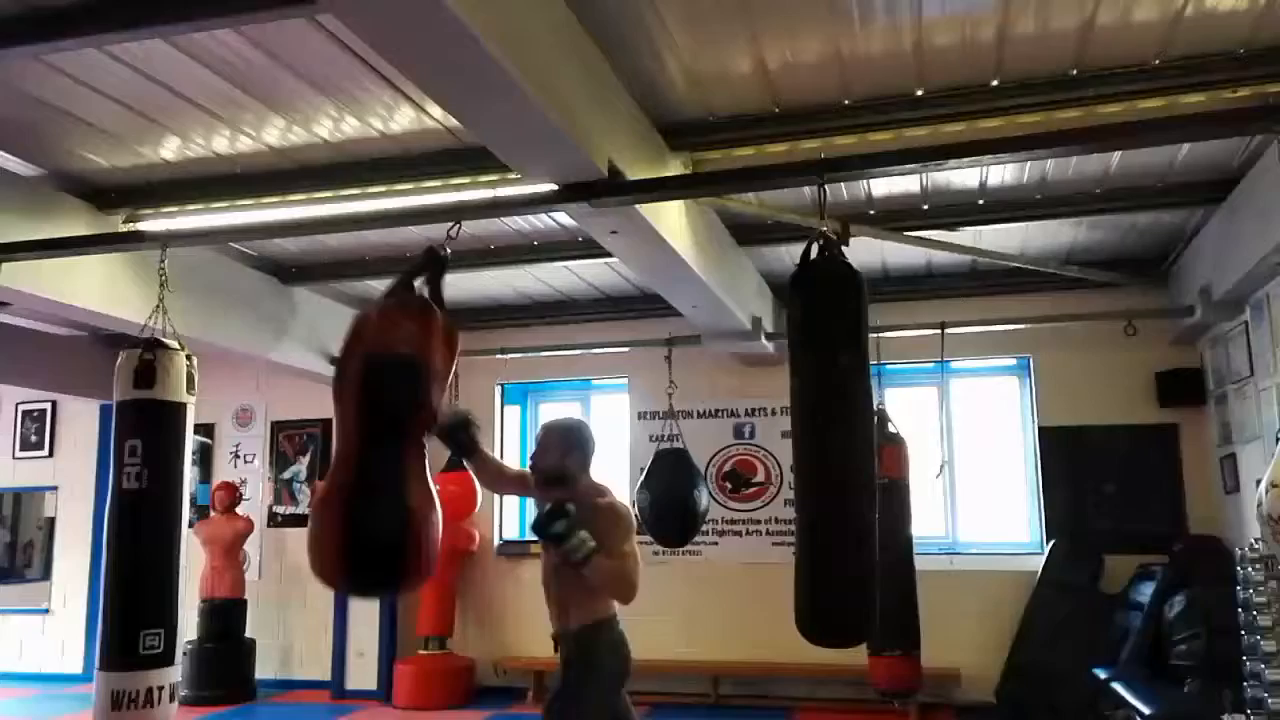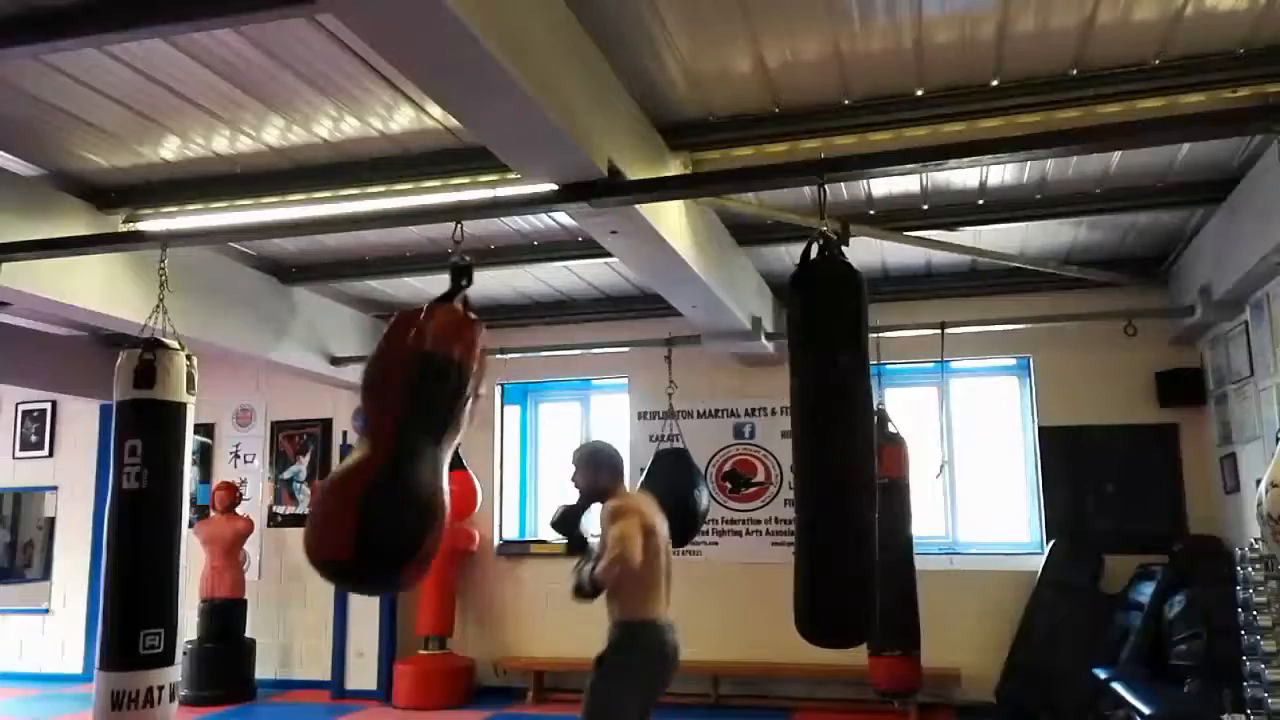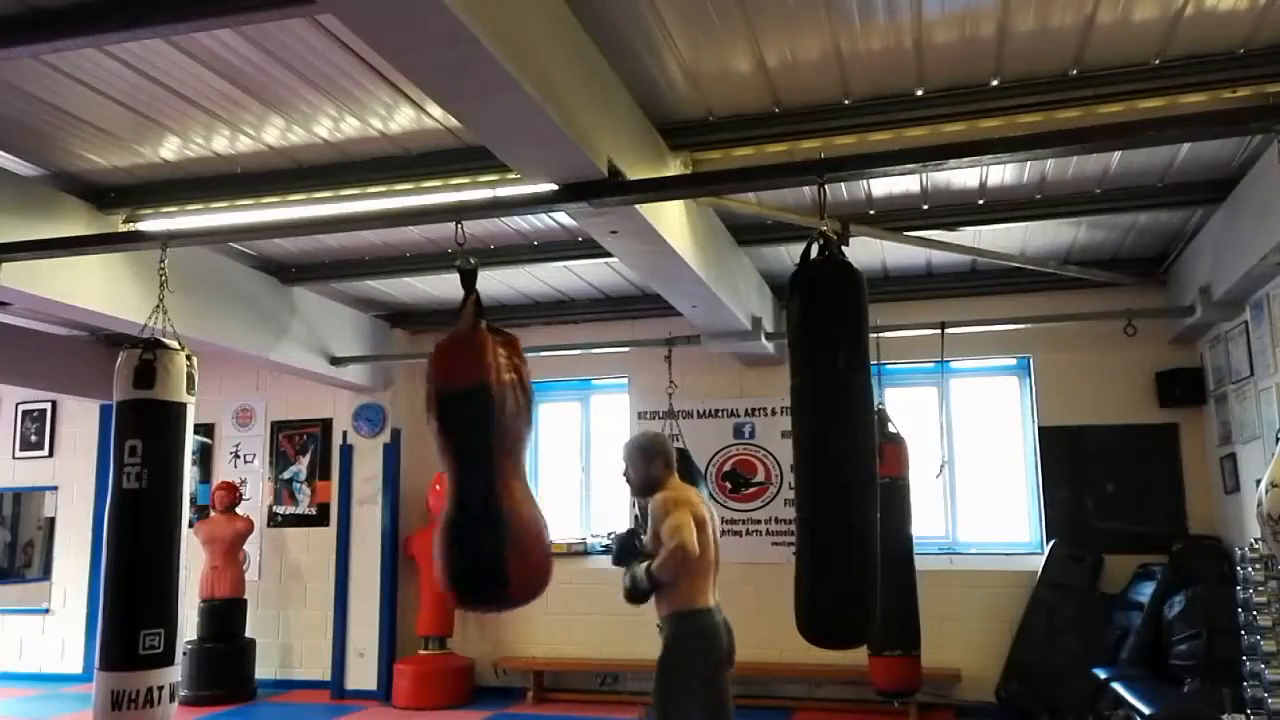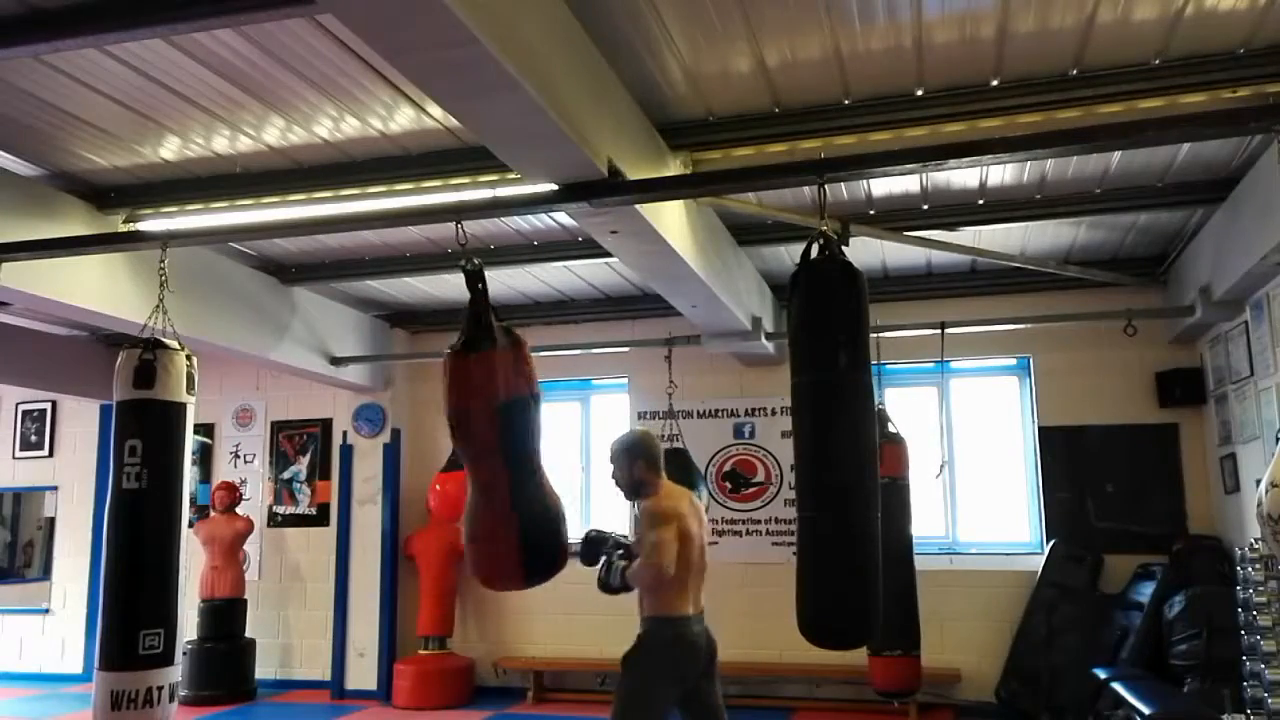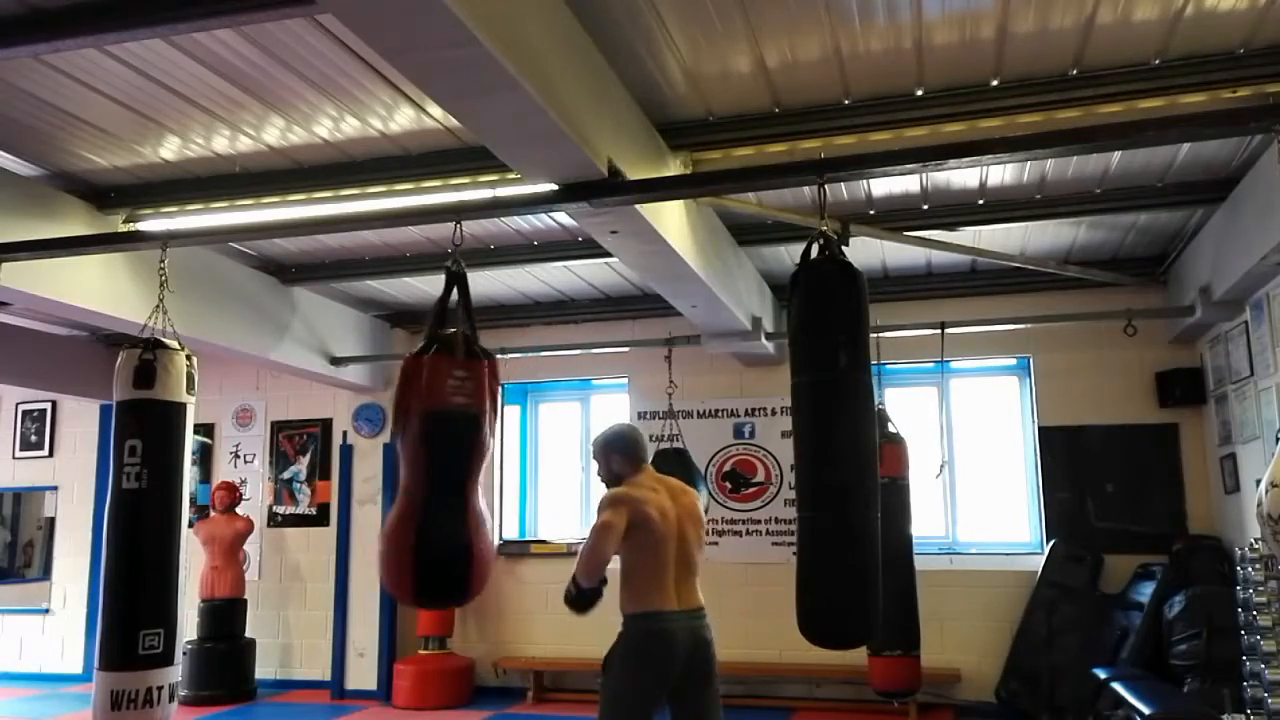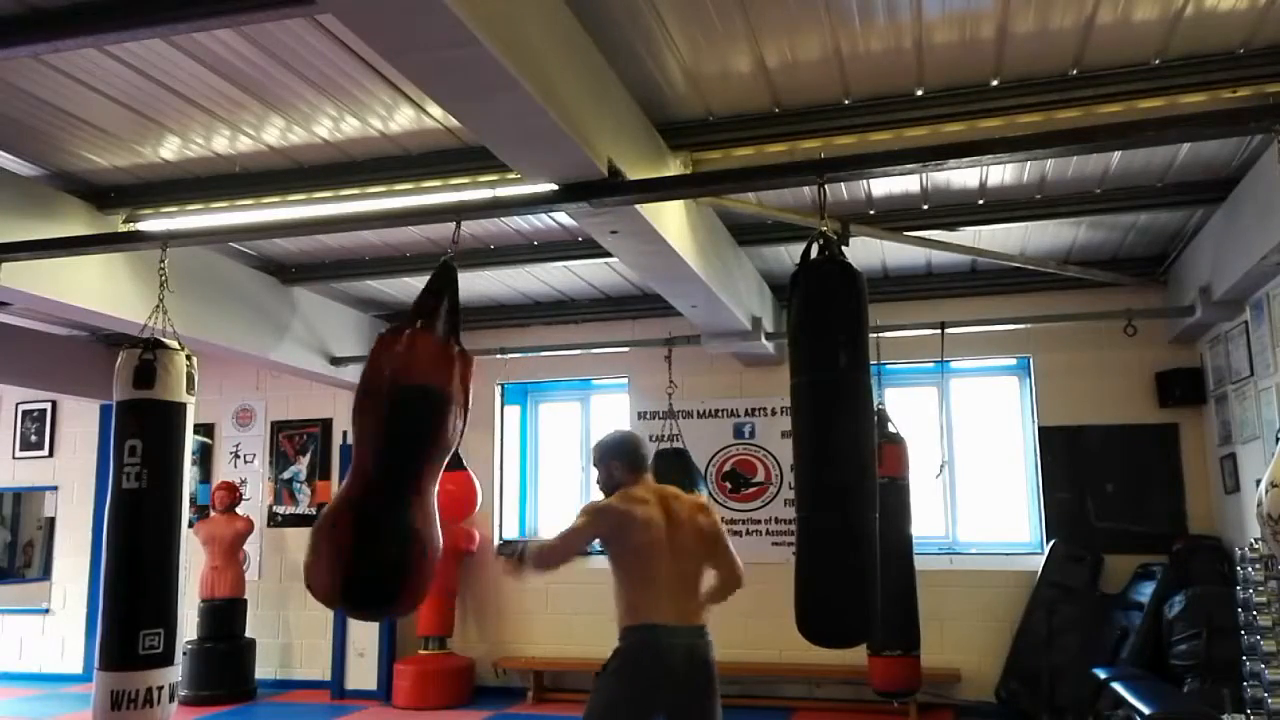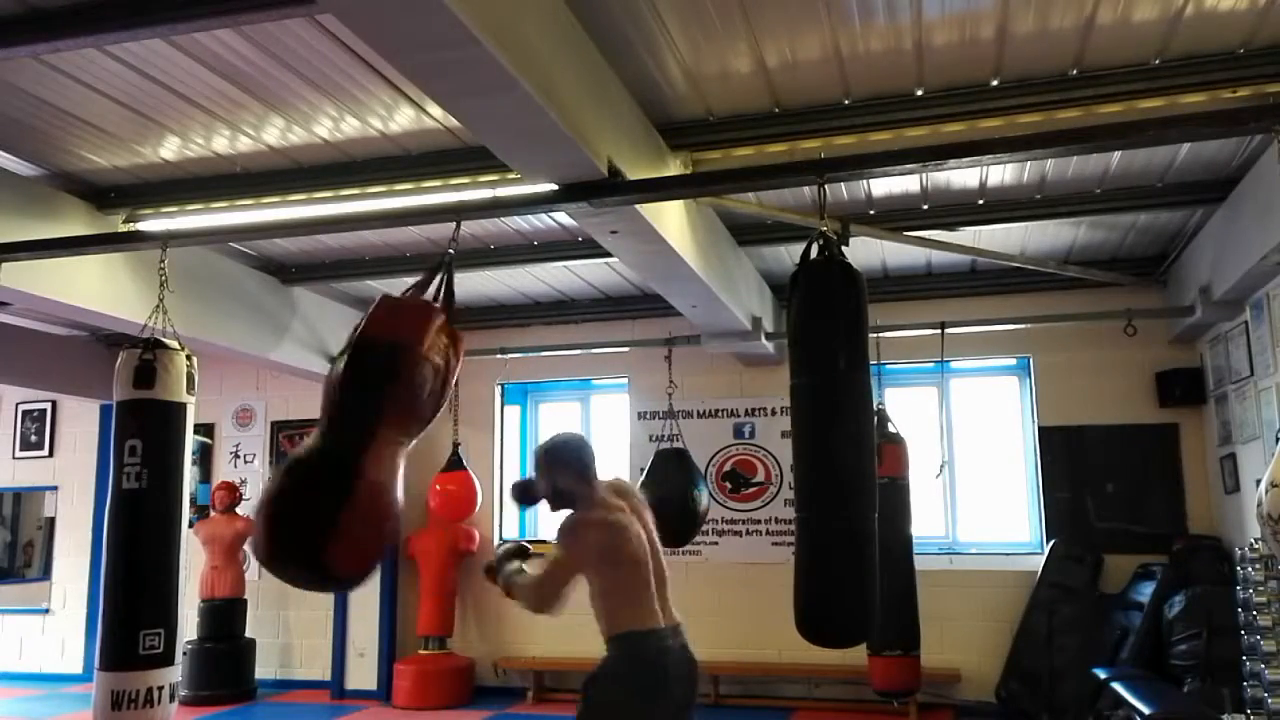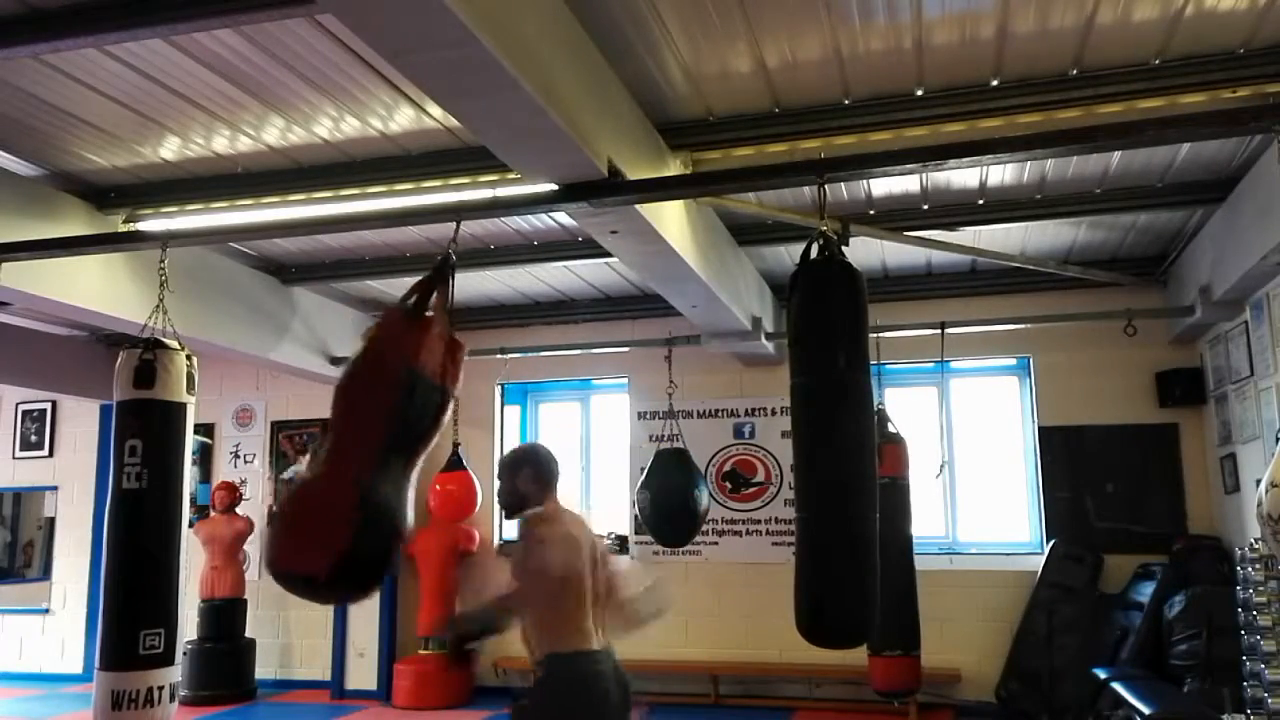
dt=0.4s
person 1, frame 1
left shoulder: (609, 512)
right shoulder: (552, 490)
left elbow: (625, 589)
right elbow: (503, 476)
left wrist: (575, 542)
right wrist: (470, 448)
left hip: (596, 648)
right hip: (579, 644)
person 1, frame 2
left shoulder: (619, 510)
right shoulder: (645, 508)
left elbow: (624, 564)
left wrist: (591, 574)
right wrist: (588, 554)
left hip: (637, 642)
right hip: (660, 639)
person 1, frame 3
left shoulder: (667, 500)
right shoulder: (693, 498)
left elbow: (683, 549)
left wrist: (645, 573)
right wrist: (645, 547)
left hip: (690, 631)
right hip: (713, 627)
person 1, frame 4
left shoulder: (656, 508)
right shoulder: (688, 501)
left elbow: (654, 572)
left wrist: (624, 571)
left hip: (666, 636)
right hip: (697, 633)
person 1, frame 5
left shoulder: (621, 498)
right shoulder: (689, 496)
left elbow: (593, 561)
left wrist: (582, 583)
left hip: (650, 634)
right hip: (697, 629)
person 1, frame 6
left shoulder: (608, 512)
right shoulder: (696, 507)
left elbow: (549, 557)
right elbow: (733, 577)
left wrist: (523, 553)
left hip: (645, 653)
right hip: (695, 650)
person 1, frame 7
left shoulder: (586, 523)
right shoulder: (623, 495)
left elbow: (542, 600)
left wrist: (509, 571)
right wrist: (540, 487)
left hip: (638, 659)
right hip: (674, 653)
person 1, frame 8
left shoulder: (539, 522)
right shoulder: (577, 528)
left elbow: (548, 573)
left wrist: (479, 619)
left hip: (572, 683)
right hip: (603, 675)
